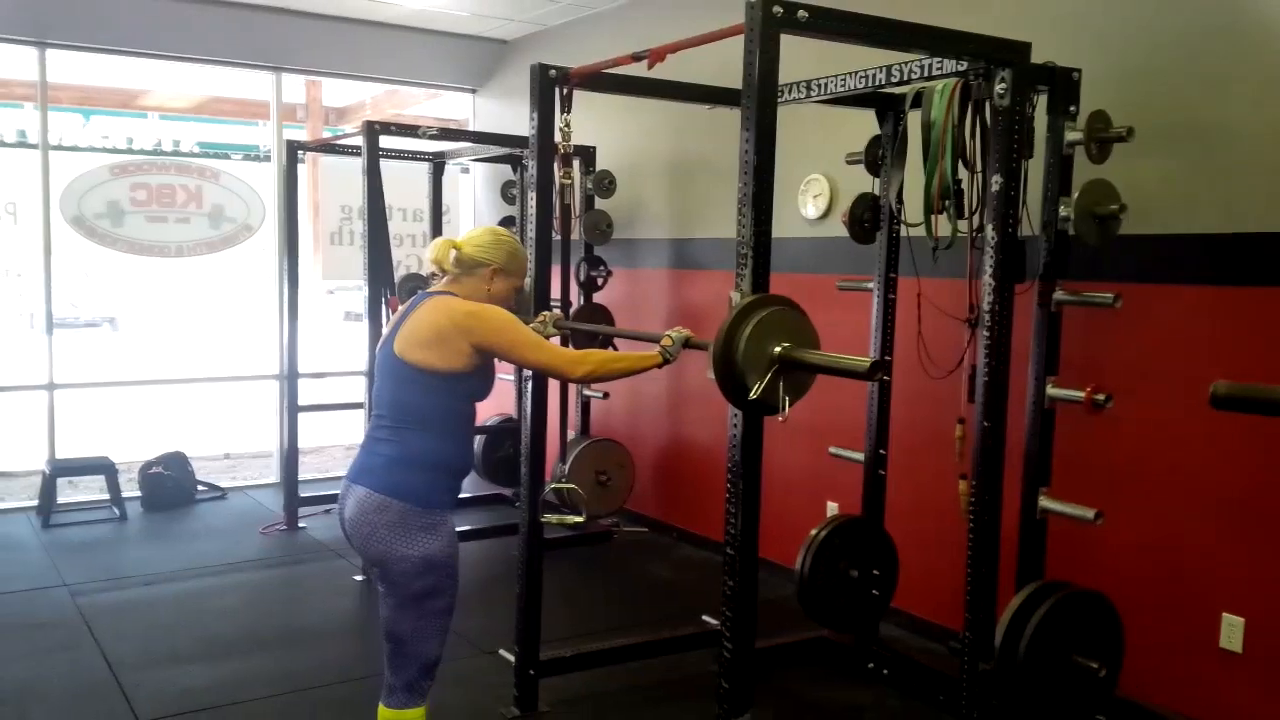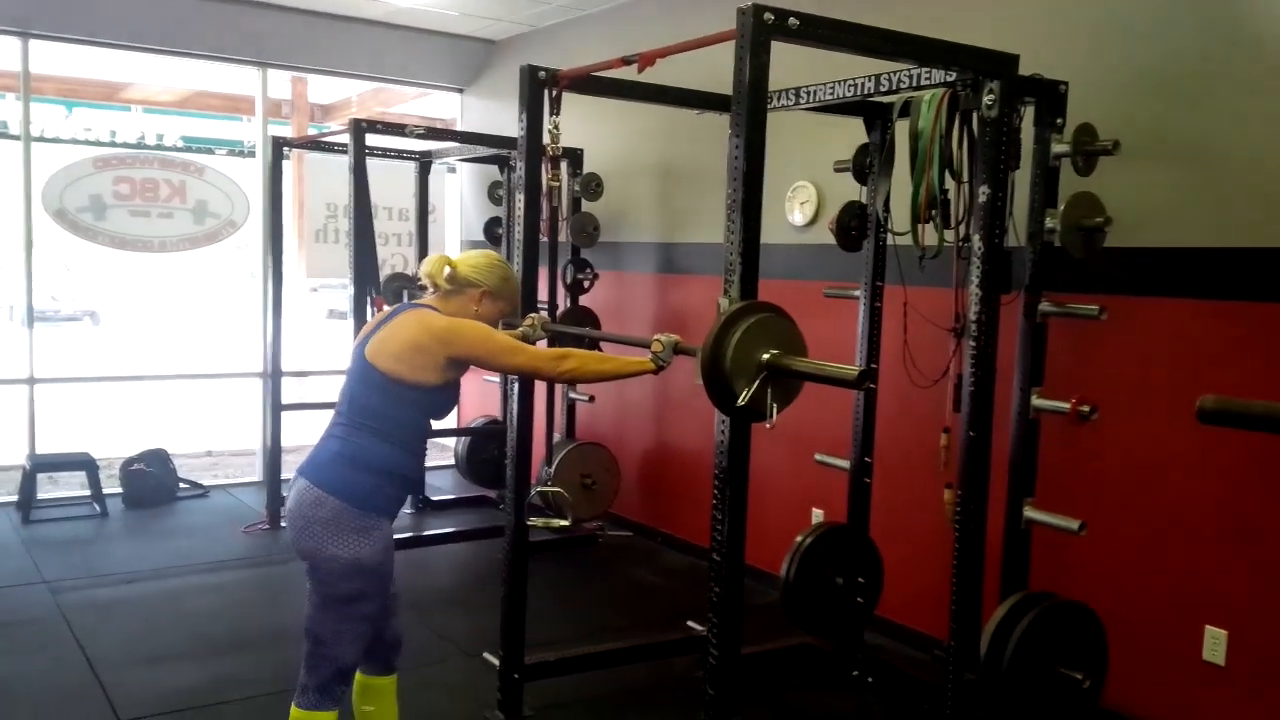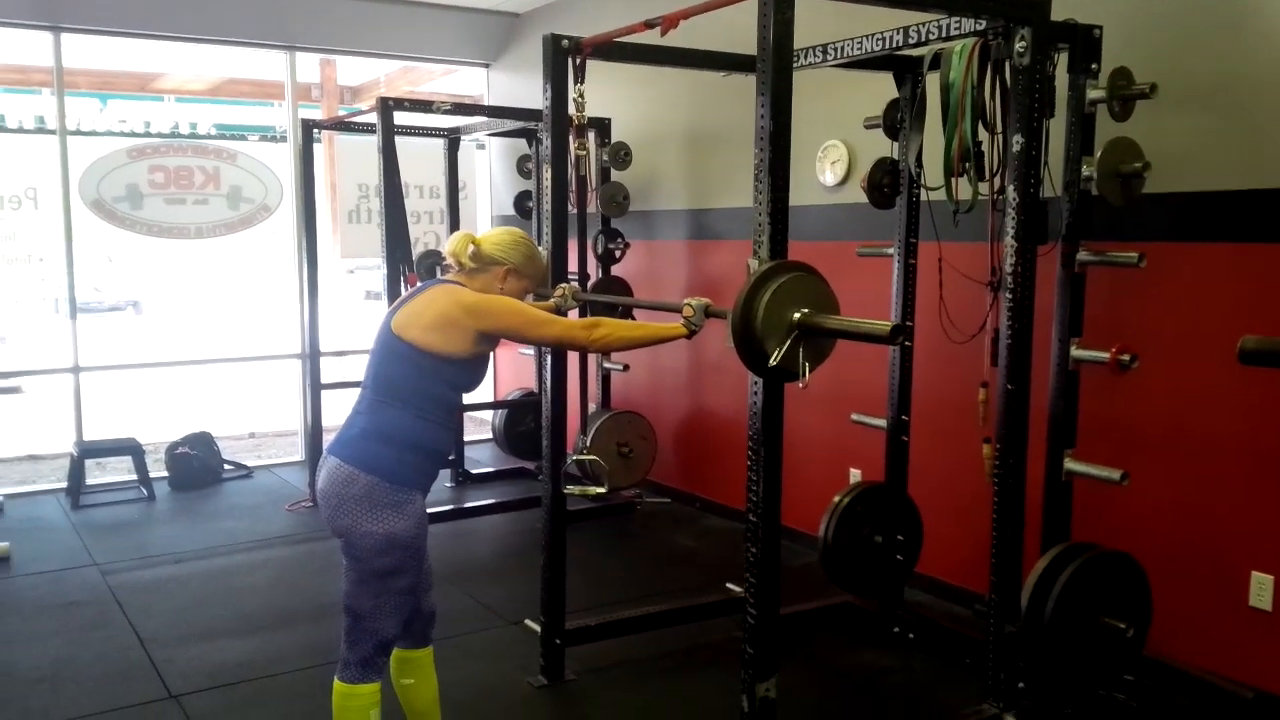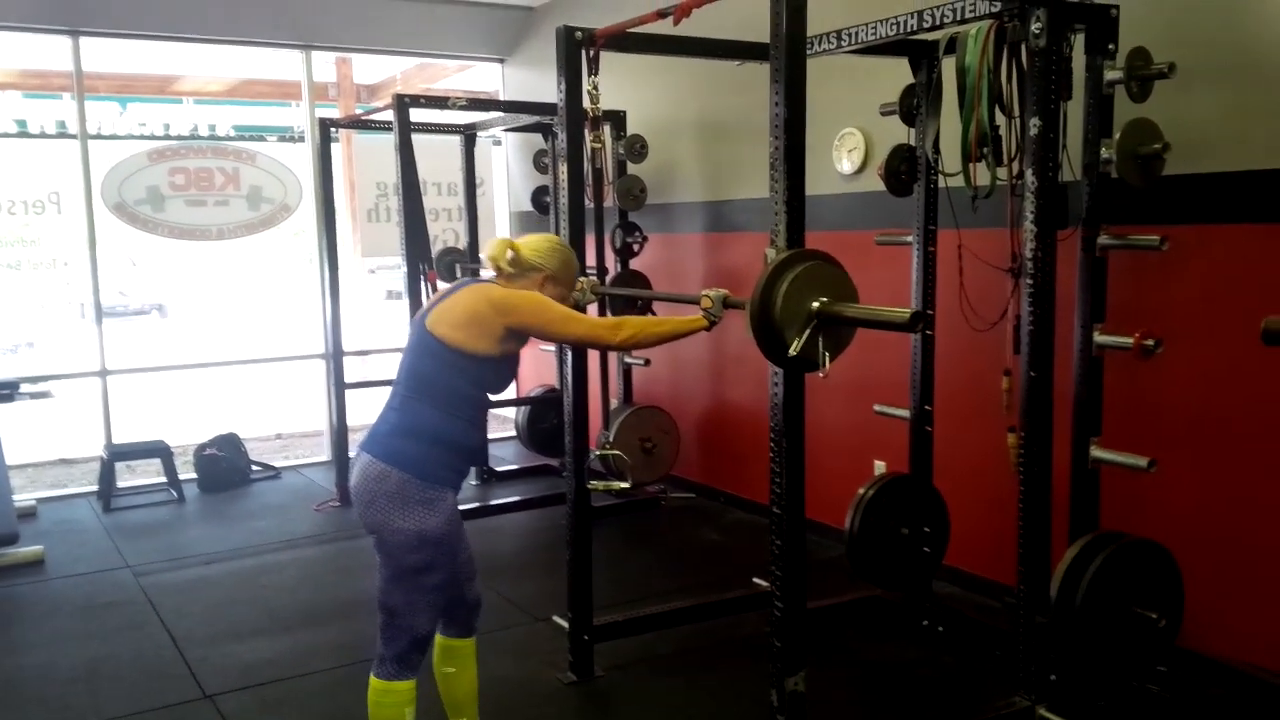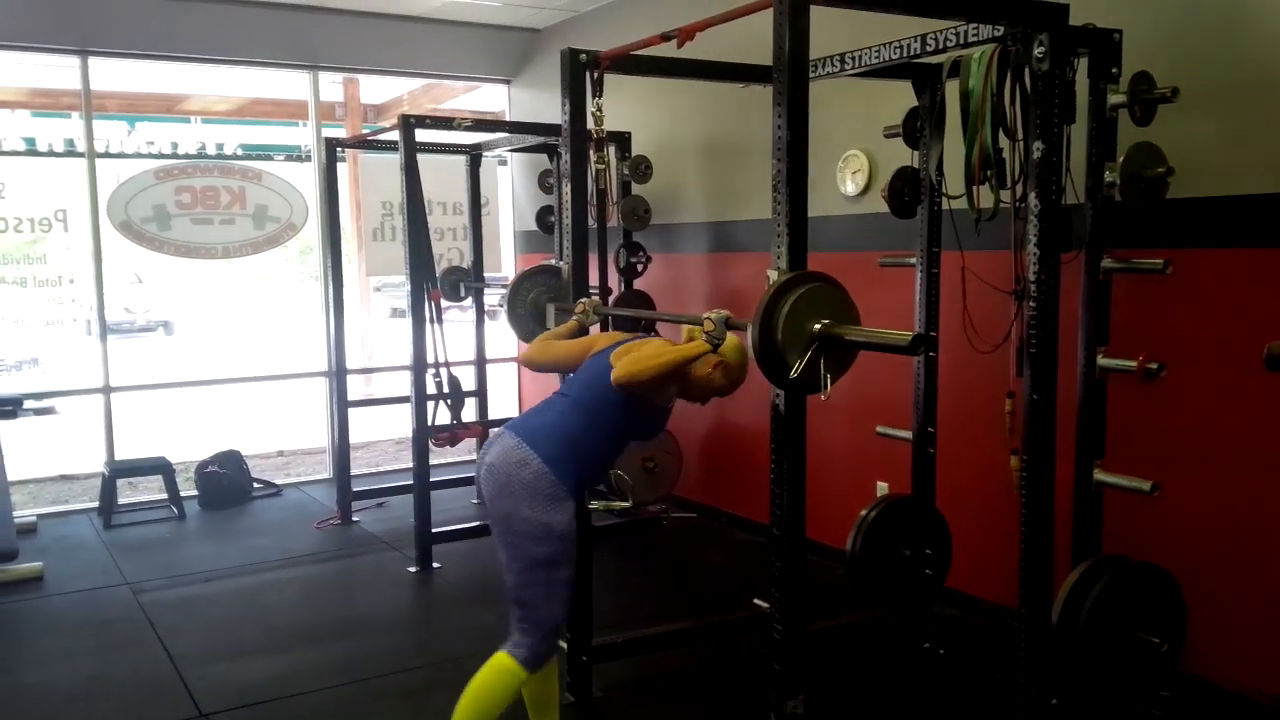
dt=1s
person 1, frame 1
left shoulder: (419, 308)
right shoulder: (468, 317)
right elbow: (576, 367)
left wrist: (533, 335)
right wrist: (661, 354)
left hip: (372, 498)
right hip: (404, 511)
left knee: (412, 655)
right knee: (412, 668)
person 1, frame 2
left shoulder: (404, 319)
right shoulder: (441, 332)
right elbow: (558, 366)
left wrist: (522, 336)
right wrist: (649, 362)
left hip: (329, 499)
right hip: (345, 514)
left knee: (380, 646)
right knee: (330, 671)
person 1, frame 3
left shoulder: (437, 297)
right shoulder: (466, 307)
right elbow: (588, 335)
left wrist: (553, 306)
right wrist: (683, 328)
left hip: (364, 474)
right hip: (376, 488)
left knee: (415, 624)
right knee: (369, 646)
person 1, frame 4
left shoulder: (474, 296)
right shoulder: (498, 303)
right elbow: (614, 334)
left wrist: (574, 297)
right wrist: (703, 319)
left hip: (406, 474)
right hip: (408, 486)
left knee: (461, 610)
right knee: (404, 643)
person 1, frame 5
left shoulder: (627, 342)
right shoulder: (666, 358)
left elbow: (532, 353)
right elbow: (623, 377)
left wrist: (578, 323)
right wrist: (698, 347)
left hip: (503, 458)
right hip: (532, 480)
left knee: (539, 621)
right knee: (536, 640)
